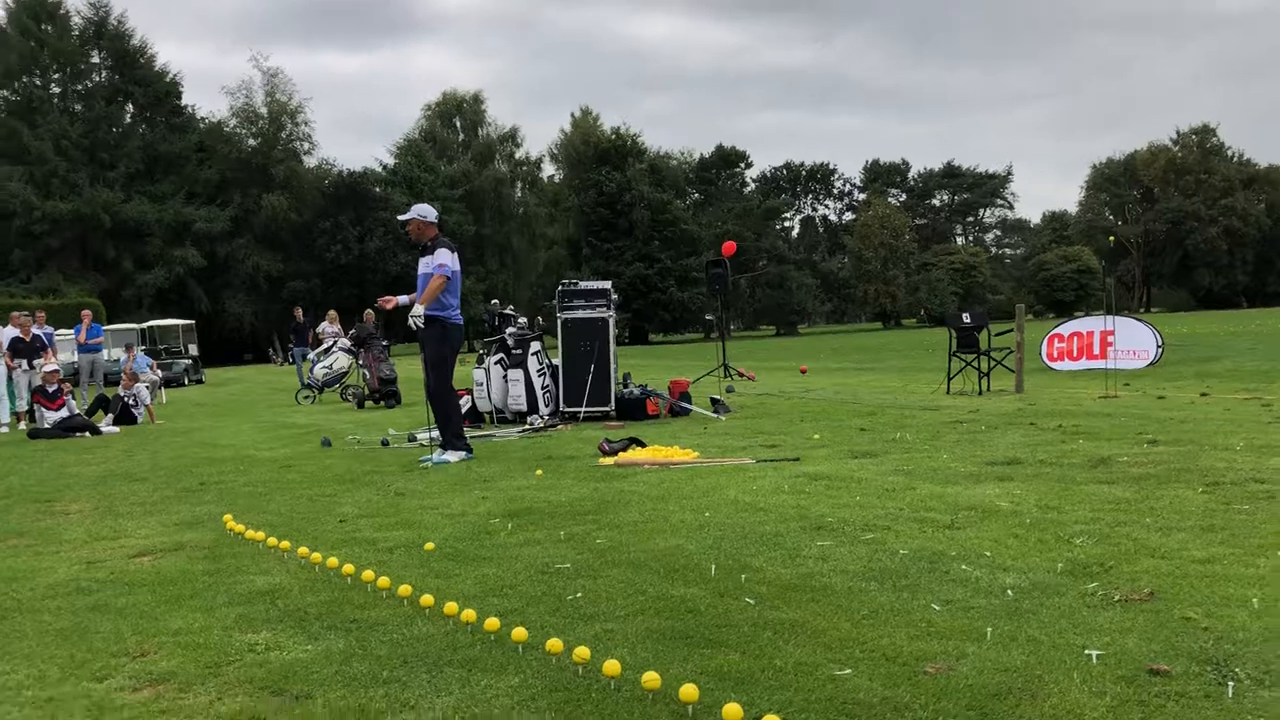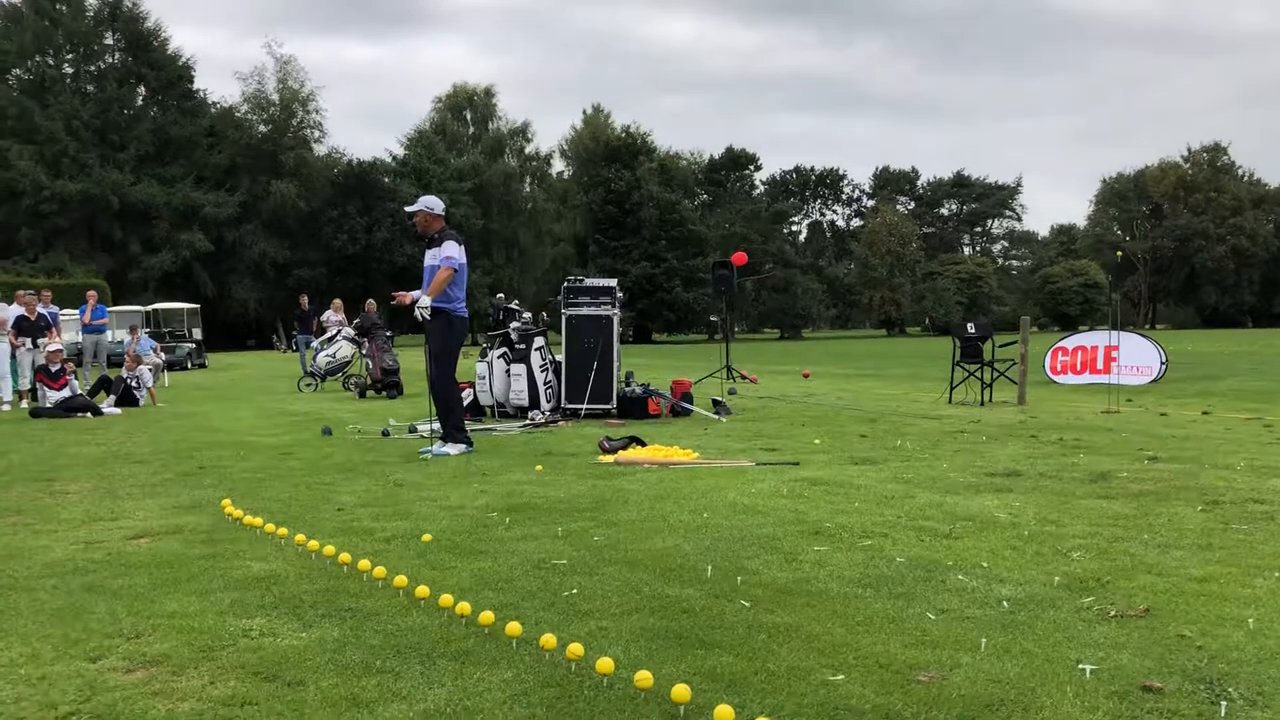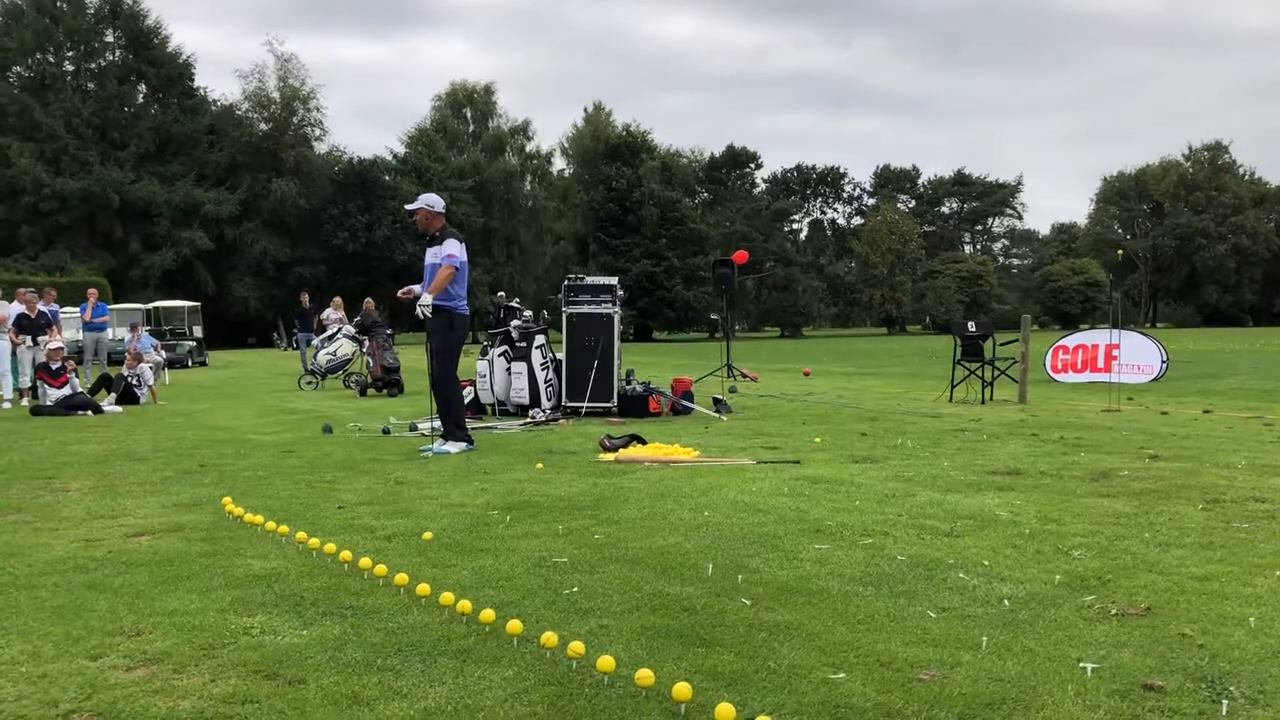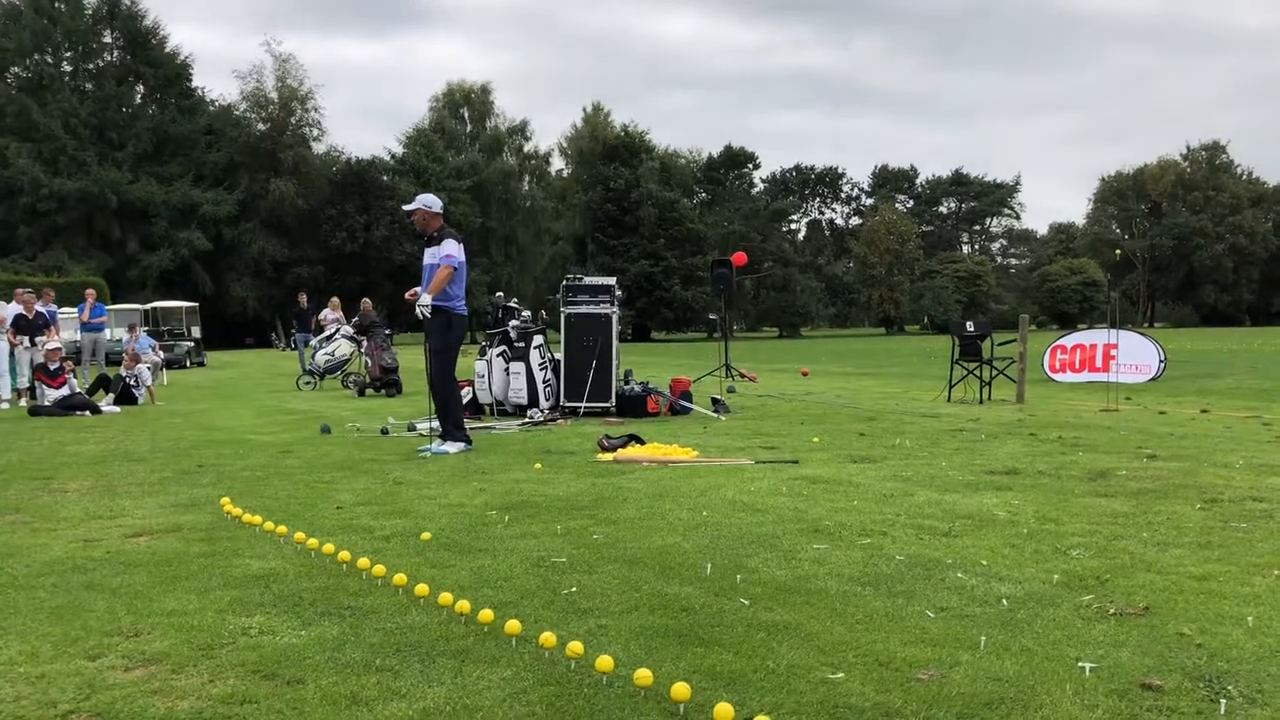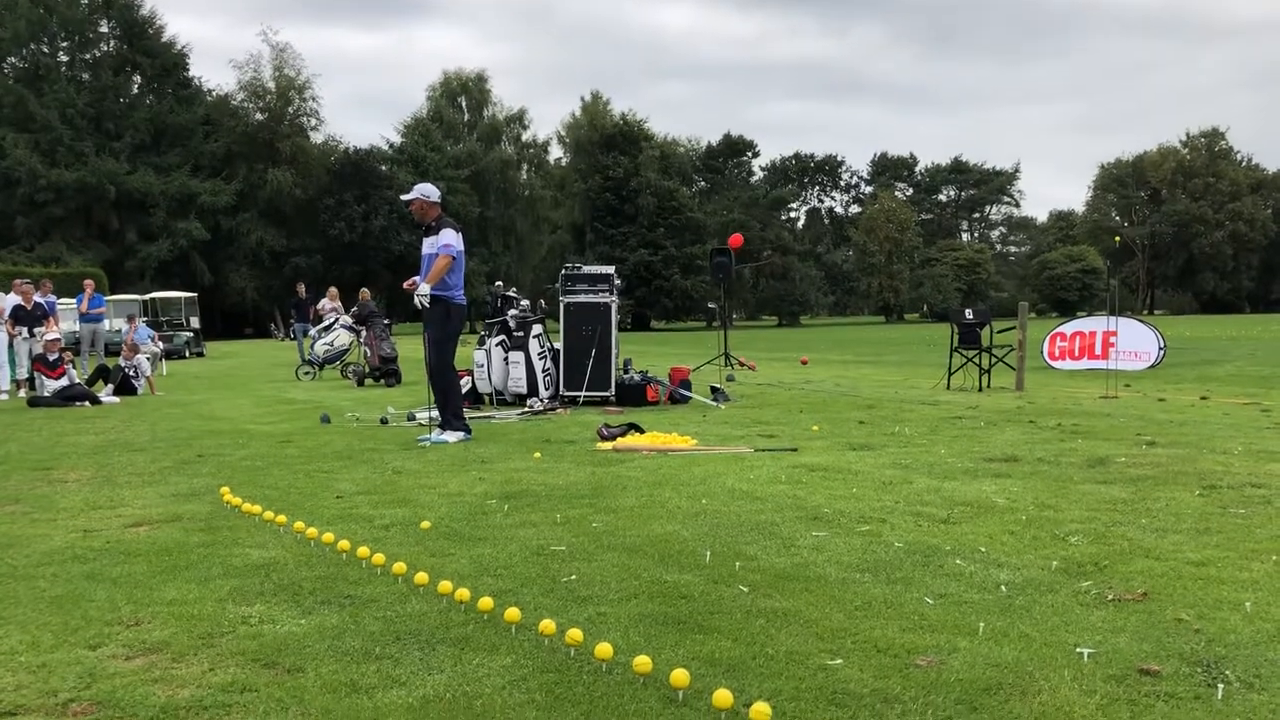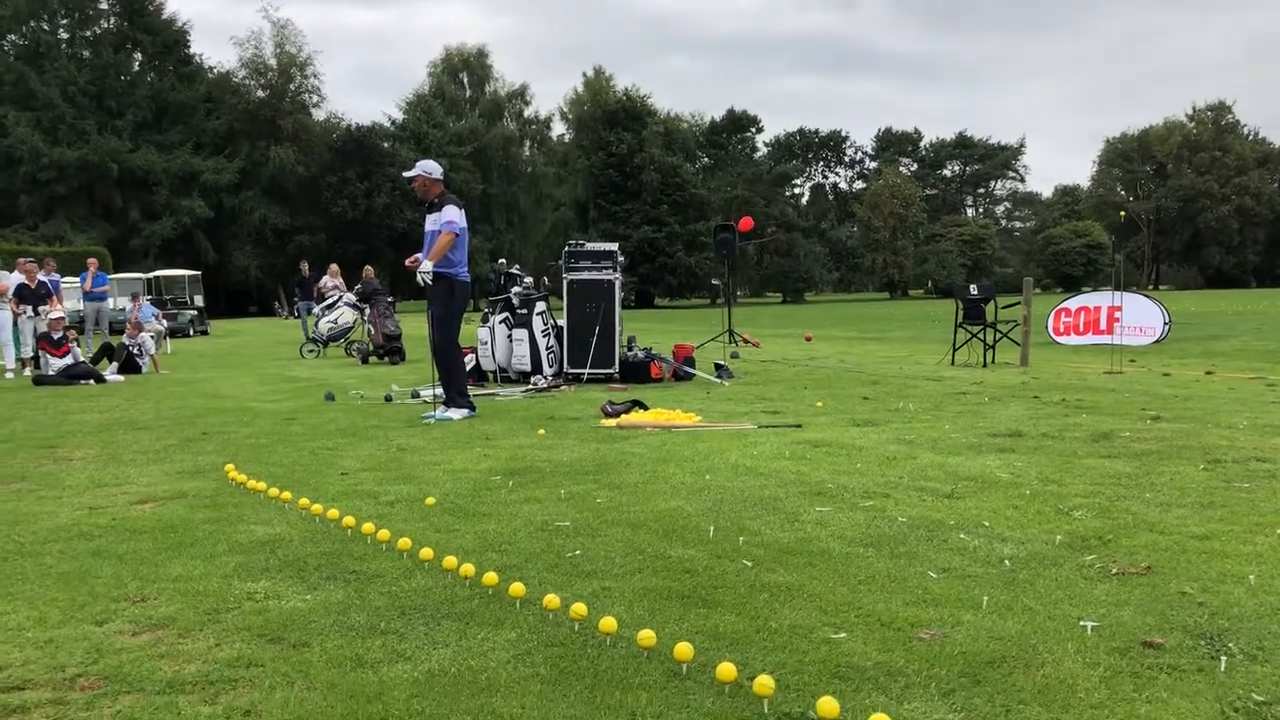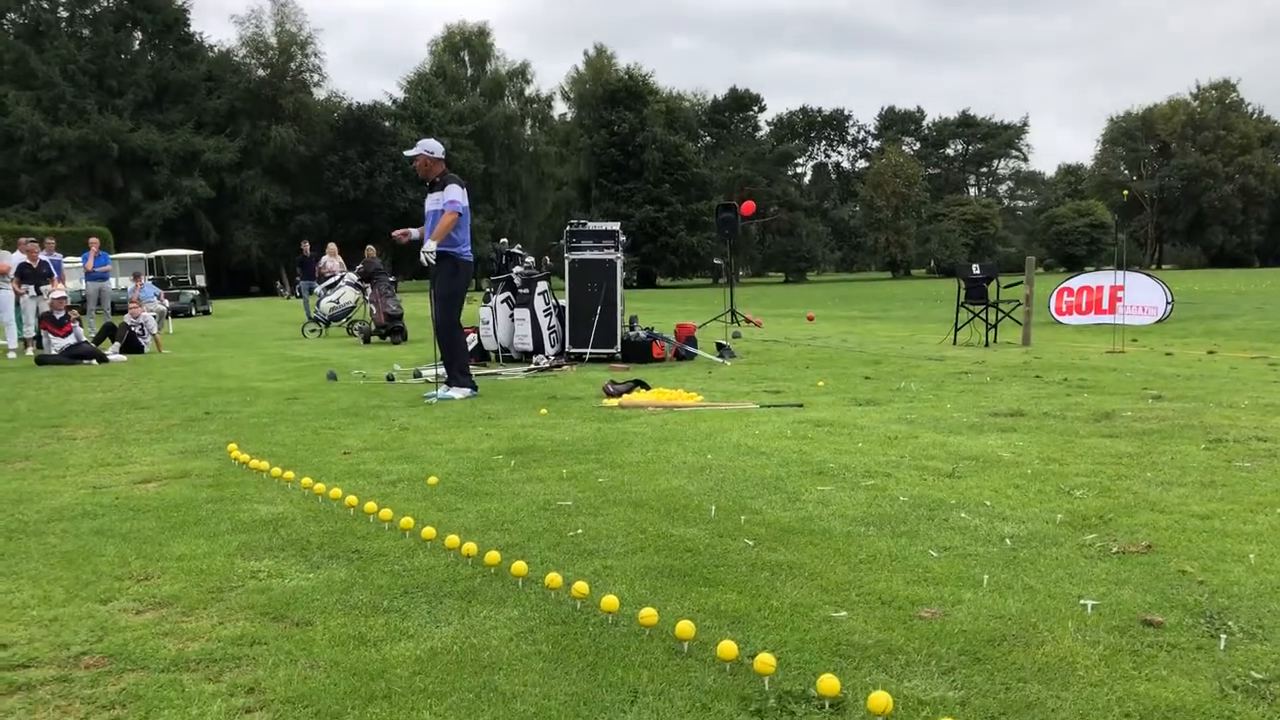
dt=0.3s
person 1, frame 1
left shoulder: (443, 248)
right shoulder: (425, 251)
left elbow: (440, 279)
left wrist: (419, 306)
right wrist: (400, 300)
left hip: (444, 326)
right hip: (430, 326)
left knee: (441, 387)
right knee: (434, 390)
left ankle: (459, 447)
right ankle: (448, 444)
person 1, frame 2
left shoulder: (450, 241)
right shoulder: (432, 243)
left elbow: (447, 272)
left wrist: (426, 298)
right wrist: (414, 295)
left hip: (449, 318)
right hip: (435, 317)
left knee: (444, 380)
right knee: (437, 381)
left ankle: (460, 440)
right ankle: (449, 437)
person 1, frame 3
left shoulder: (450, 239)
right shoulder: (432, 241)
left elbow: (449, 269)
left wrist: (428, 295)
right wrist: (417, 289)
left hip: (450, 316)
right hip: (437, 315)
left knee: (445, 377)
right knee: (438, 379)
left ankle: (460, 437)
right ankle: (449, 434)
person 1, frame 4
left shoulder: (449, 239)
right shoulder: (431, 242)
left elbow: (447, 269)
left wrist: (427, 296)
right wrist: (419, 290)
left hip: (448, 317)
right hip: (435, 316)
left knee: (443, 378)
right knee: (436, 379)
left ankle: (459, 438)
right ankle: (447, 435)
person 1, frame 5
left shoulder: (447, 228)
right shoulder: (429, 231)
left elbow: (446, 259)
left wrist: (426, 285)
right wrist: (418, 280)
left hip: (447, 306)
right hip: (434, 305)
left knee: (442, 367)
right knee: (435, 368)
left ankle: (458, 427)
right ankle: (447, 424)
person 1, frame 6
left shoulder: (450, 205)
right shoulder: (432, 208)
left elbow: (449, 235)
left wrist: (428, 262)
right wrist: (421, 256)
left hip: (451, 283)
right hip: (438, 282)
left knee: (446, 344)
right knee: (439, 345)
left ankle: (462, 404)
right ankle: (451, 402)
person 1, frame 7
left shoulder: (452, 184)
right shoulder: (433, 188)
left elbow: (452, 215)
left wrist: (431, 242)
right wrist: (414, 233)
left hip: (454, 262)
right hip: (440, 262)
left knee: (448, 322)
right knee: (441, 324)
left ankle: (464, 383)
right ankle: (453, 381)
